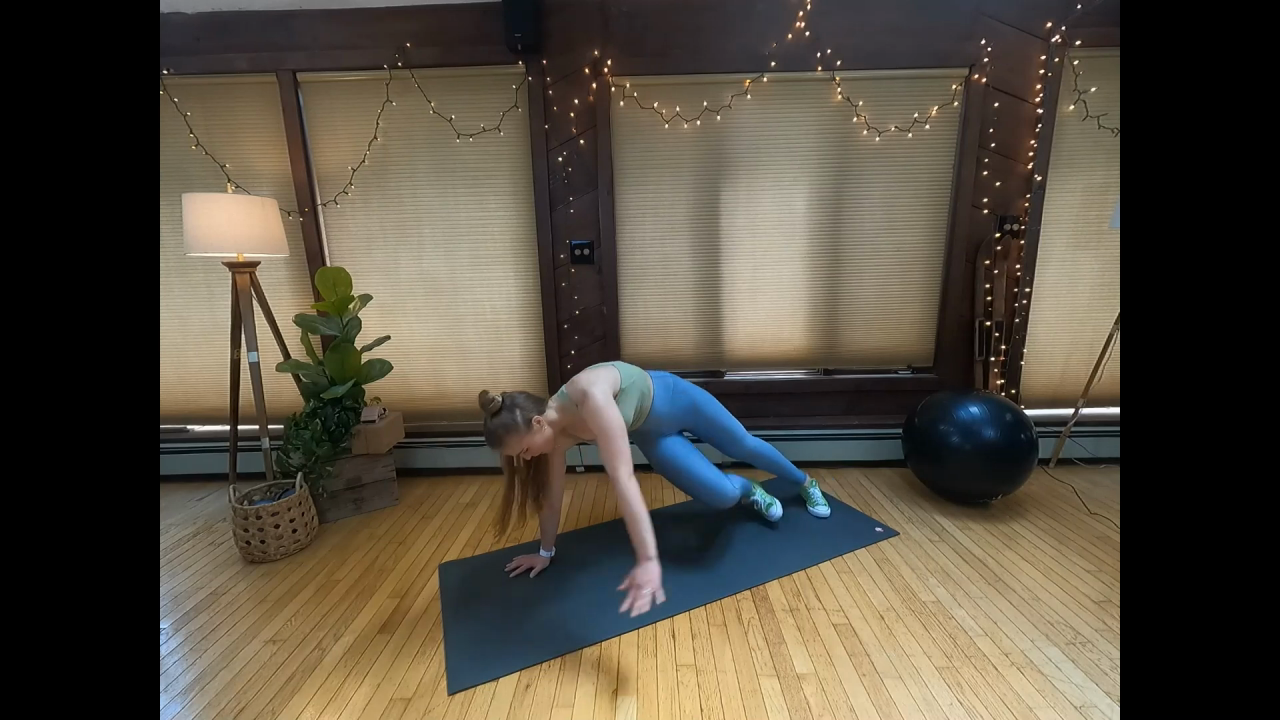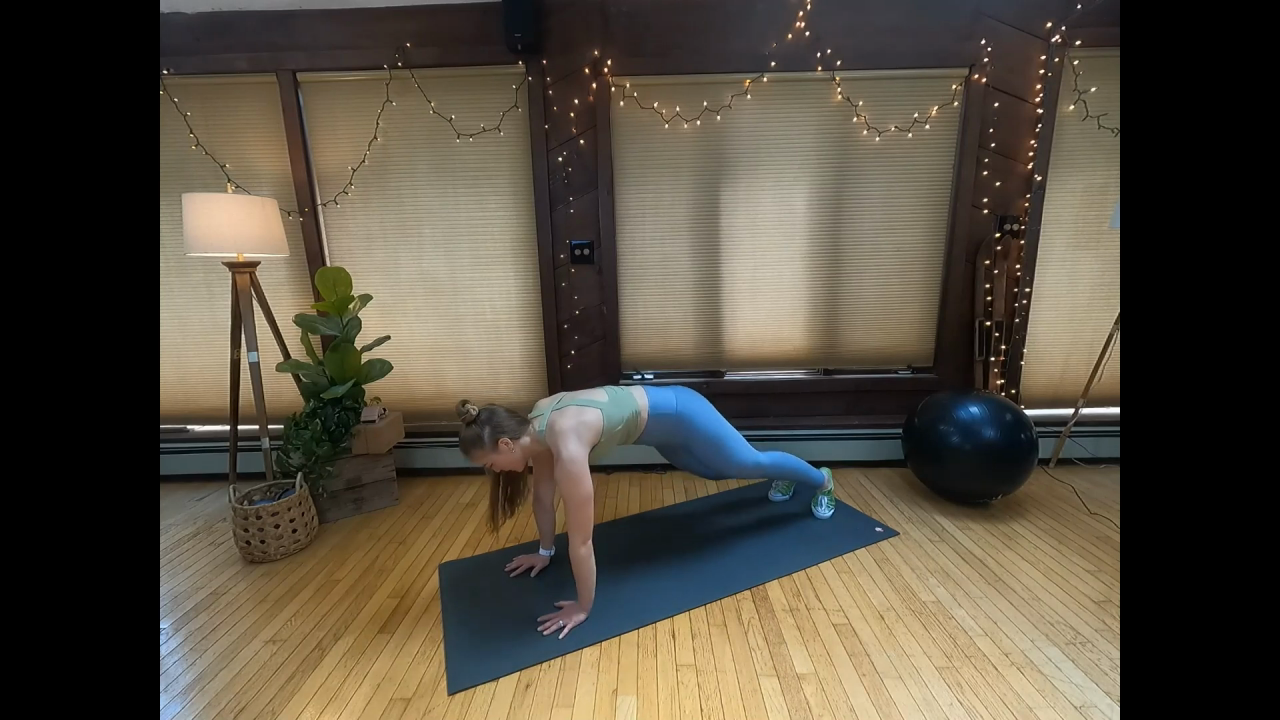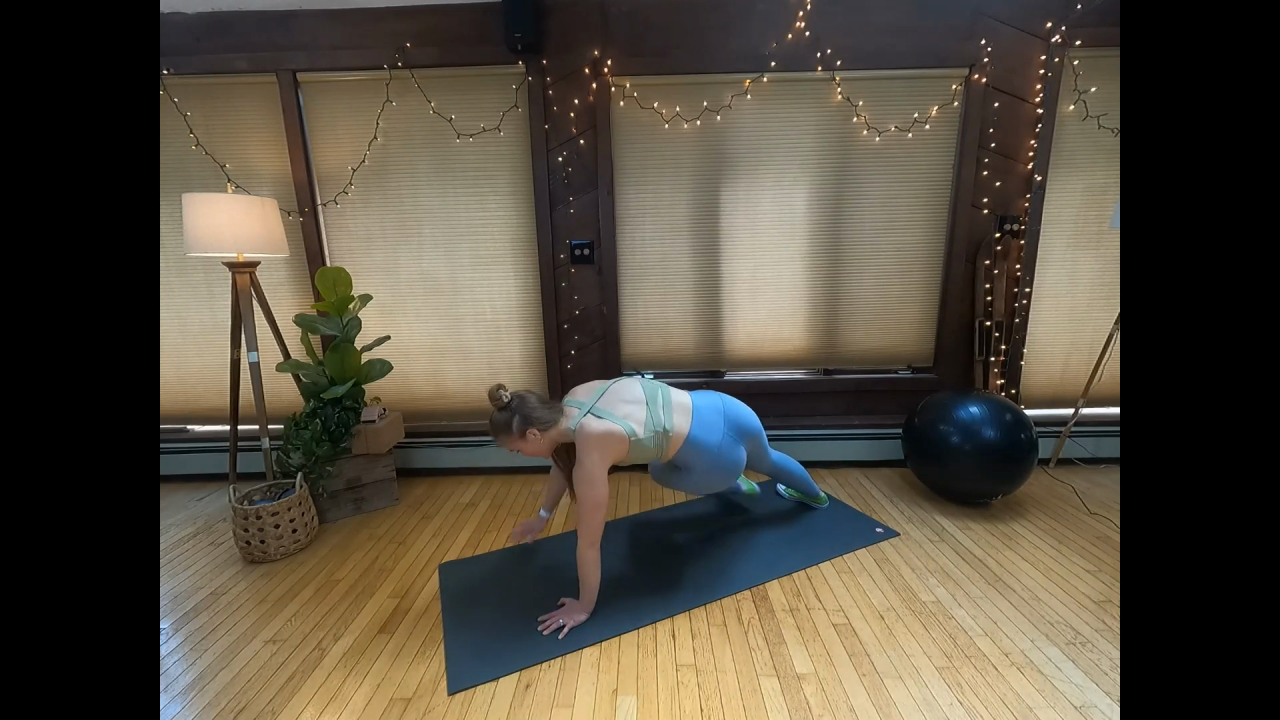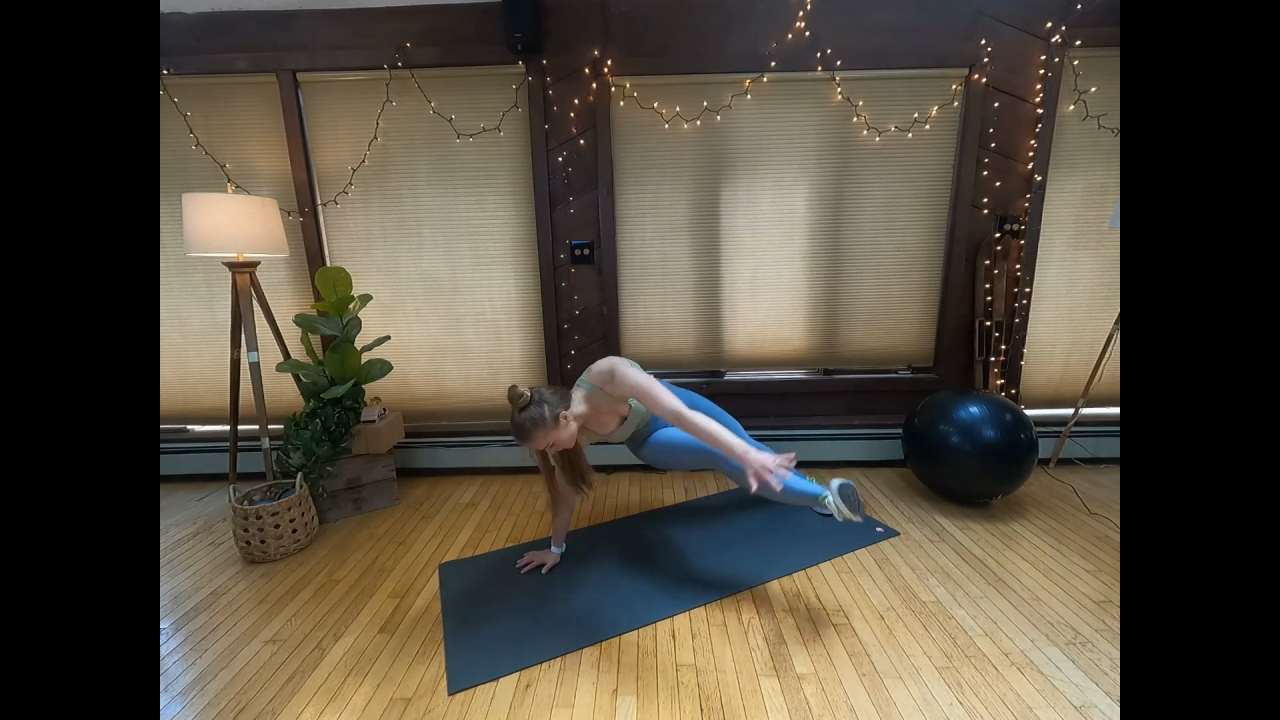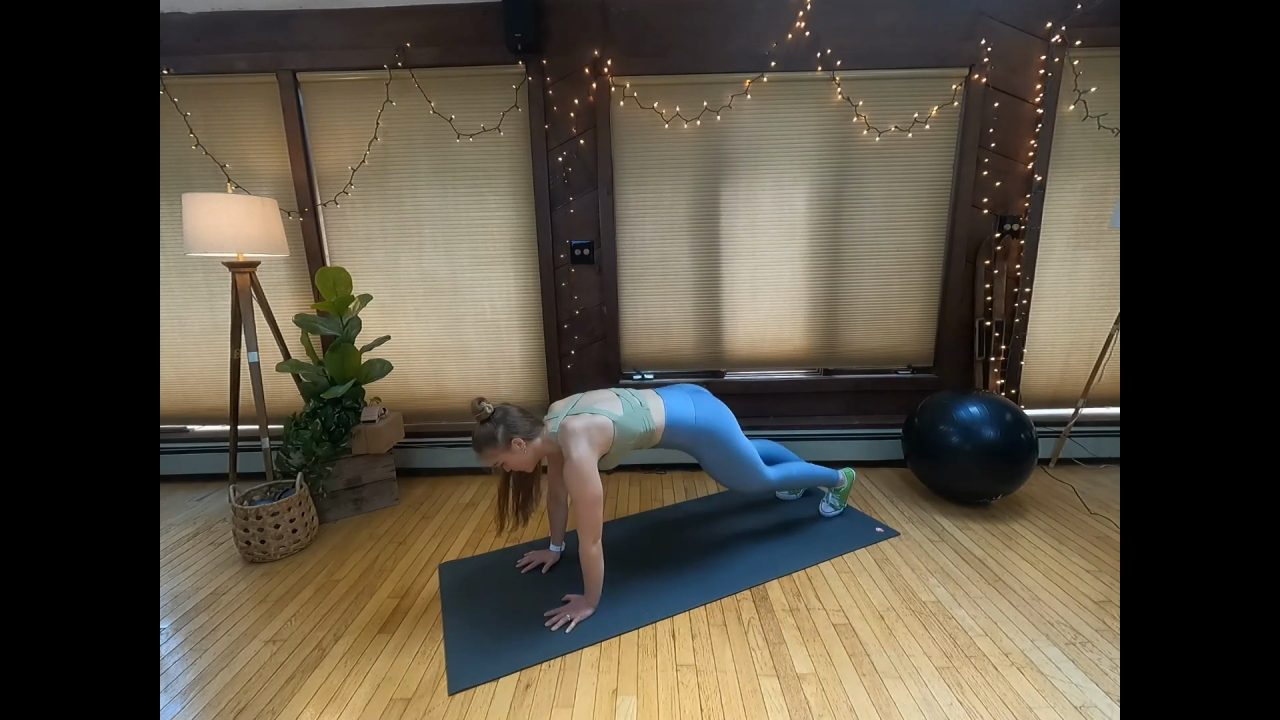
dt=1s
person 1, frame 1
left shoulder: (590, 398)
right shoulder: (554, 423)
left elbow: (623, 482)
right elbow: (552, 493)
left wrist: (648, 559)
right wrist: (546, 551)
left hip: (672, 396)
left knee: (744, 445)
right knee: (722, 495)
left ankle: (804, 483)
right ankle: (750, 492)
person 1, frame 2
left shoulder: (566, 447)
right shoulder: (534, 426)
left elbow: (581, 540)
right elbow: (543, 494)
left wrist: (582, 607)
right wrist: (545, 550)
left hip: (676, 413)
right hip: (653, 411)
left knee: (750, 463)
right knee: (719, 468)
left ankle: (821, 482)
right ankle: (783, 478)
person 1, frame 3
left shoulder: (592, 449)
right shoulder: (577, 396)
left elbow: (589, 542)
left wrist: (584, 607)
right wrist: (544, 513)
left hip: (717, 453)
right hip: (724, 409)
left knee: (660, 473)
right knee: (763, 458)
left ankle: (733, 483)
right ankle: (815, 495)
person 1, frame 4
left shoulder: (610, 376)
right shoulder: (569, 426)
left elbow: (683, 417)
right elbow: (566, 490)
left wrist: (748, 455)
right wrist: (555, 548)
left hip: (673, 411)
right hip: (648, 442)
left knee: (749, 448)
left ankle: (824, 496)
right ankle: (818, 495)
person 1, frame 5
left shoulder: (577, 449)
right shoulder: (552, 422)
left elbow: (590, 538)
right elbow: (558, 489)
left wrist: (590, 602)
right wrist: (555, 547)
left hip: (696, 420)
right hip: (677, 402)
left knee: (758, 477)
right knee: (745, 457)
left ankle: (839, 479)
right ankle: (798, 475)
